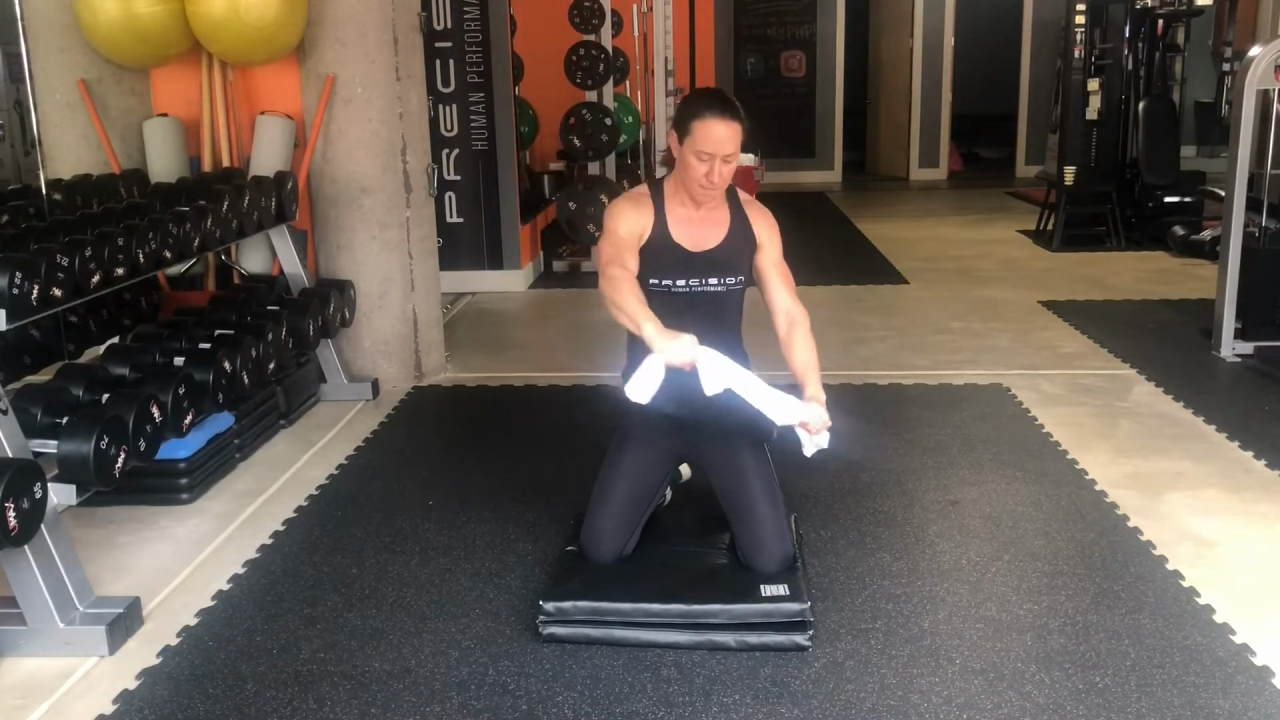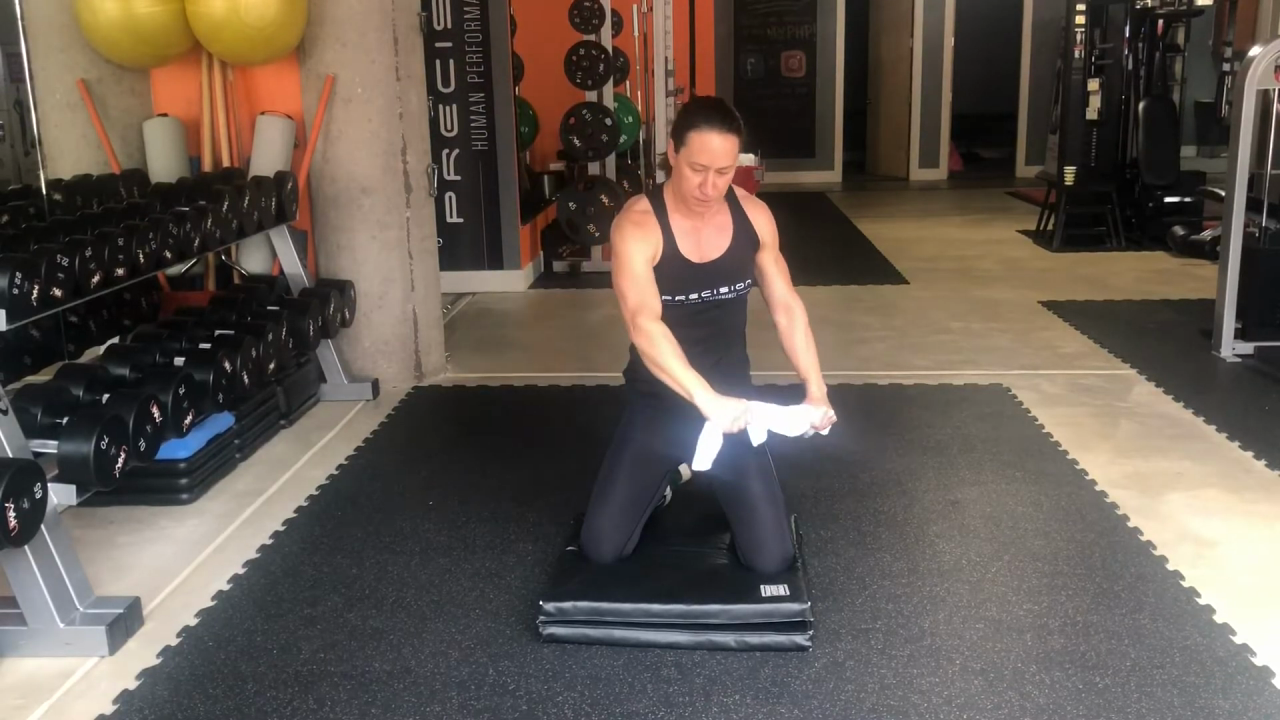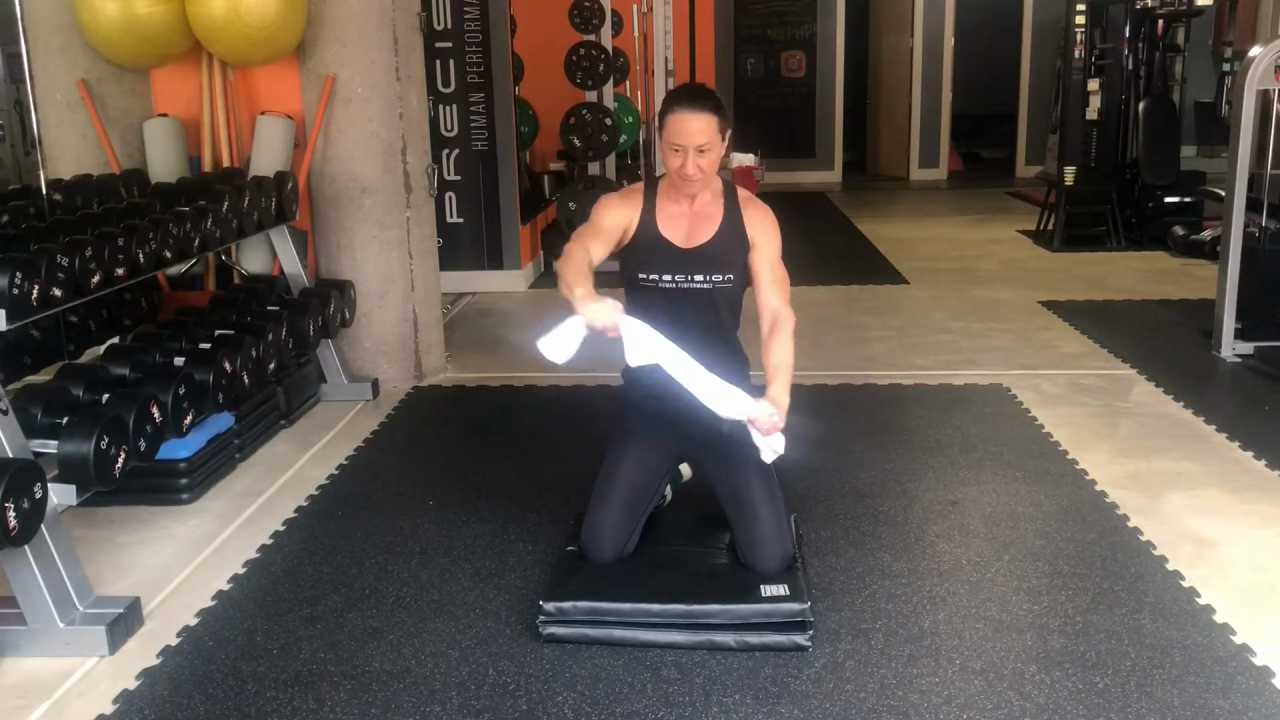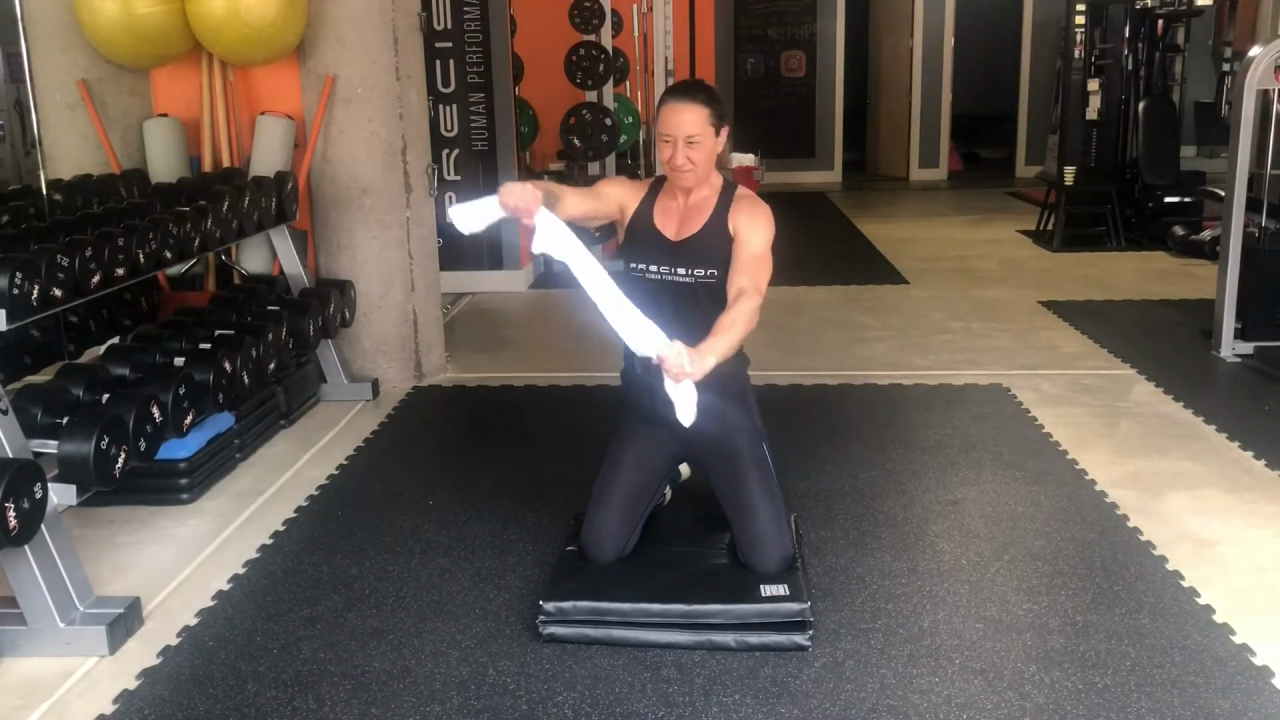
dt=0.7s
person 1, frame 1
left shoulder: (754, 219)
right shoulder: (633, 210)
left elbow: (789, 314)
right elbow: (614, 276)
left wrist: (812, 391)
right wrist: (655, 334)
left hip: (728, 405)
right hip: (653, 404)
left knee: (772, 559)
right knee: (600, 548)
left ankle: (708, 479)
right ankle: (662, 482)
person 1, frame 2
left shoulder: (754, 215)
right shoulder: (637, 225)
left elbow: (786, 306)
right elbow: (644, 325)
left wrist: (815, 387)
right wrist: (705, 399)
left hip: (731, 399)
right hip: (656, 403)
left knee: (772, 559)
right knee: (601, 548)
left ankle: (718, 486)
right ankle: (663, 482)
person 1, frame 3
left shoulder: (753, 216)
right shoulder: (625, 207)
left elbow: (777, 316)
right elbow: (574, 259)
left wrist: (777, 395)
right wrist: (585, 299)
right hip: (649, 403)
left knee: (771, 558)
right knee: (600, 548)
left ankle: (703, 475)
right ankle: (661, 483)
person 1, frame 4
left shoulder: (748, 212)
right shoulder: (629, 196)
left elbow: (746, 300)
right elbow: (567, 199)
left wrist: (703, 357)
right wrist: (529, 194)
left hip: (719, 398)
right hip: (646, 401)
left knee: (771, 558)
right knee: (601, 548)
left ankle: (708, 476)
right ankle: (662, 482)
